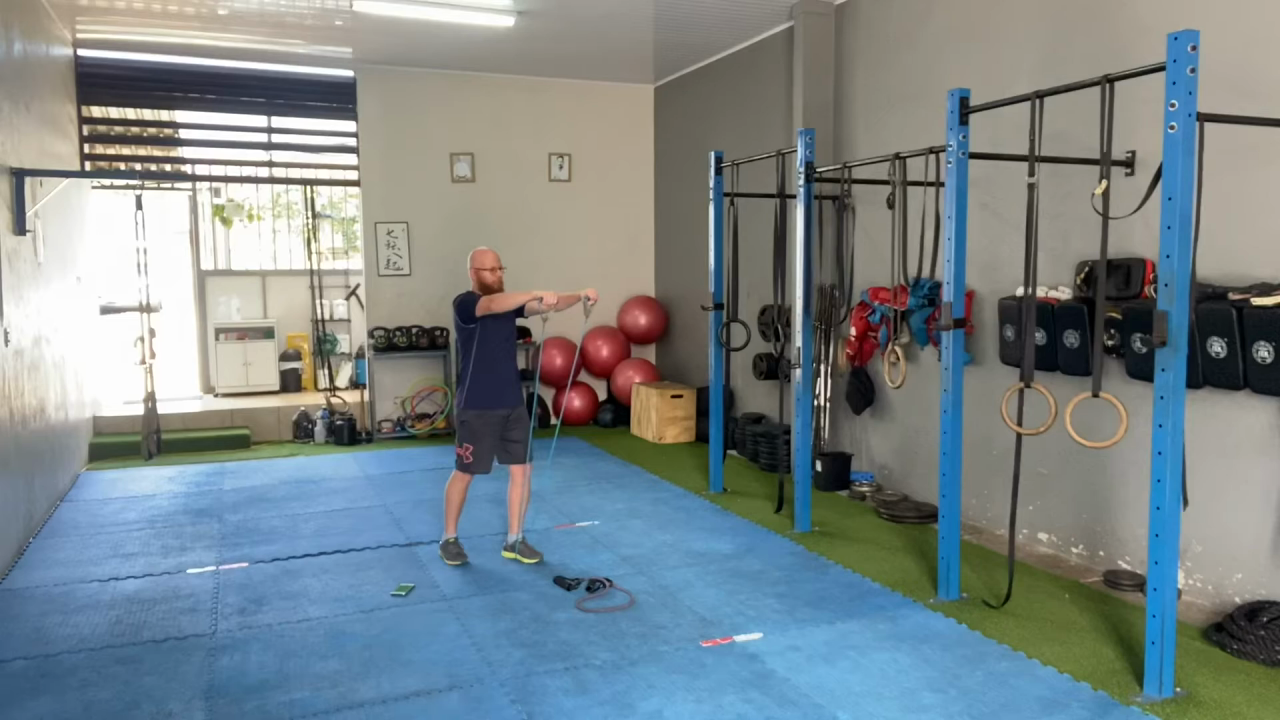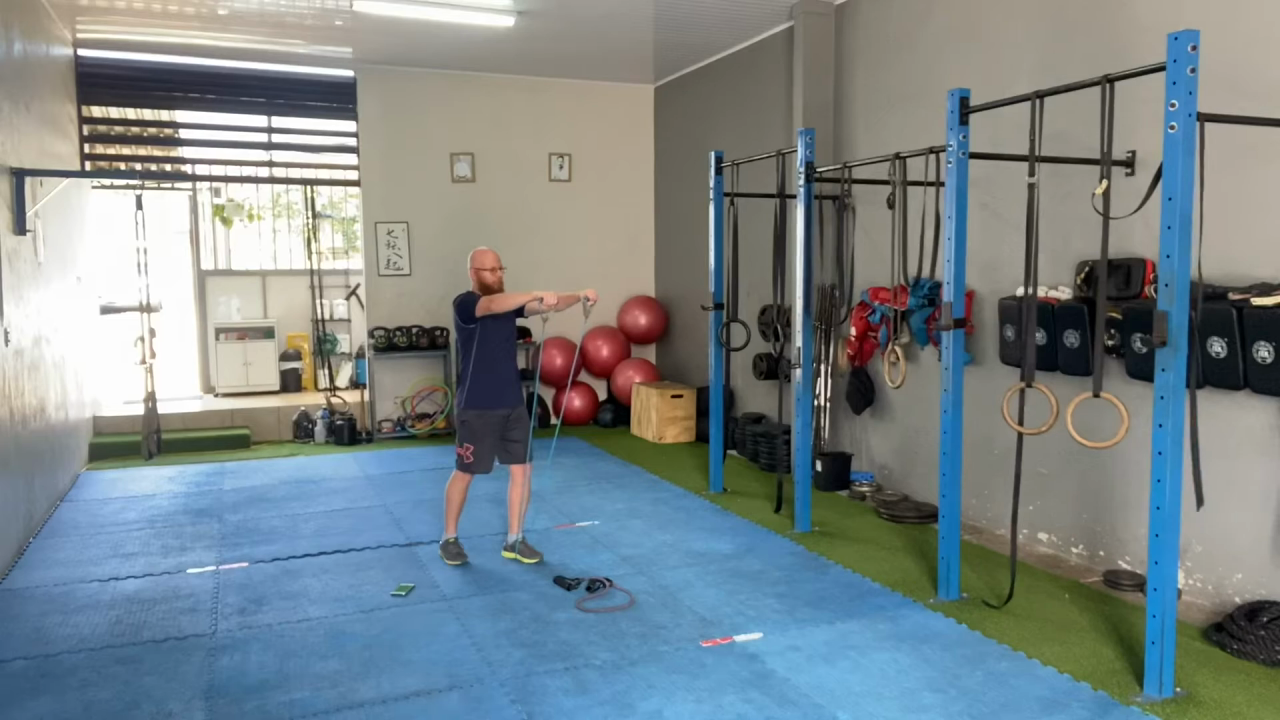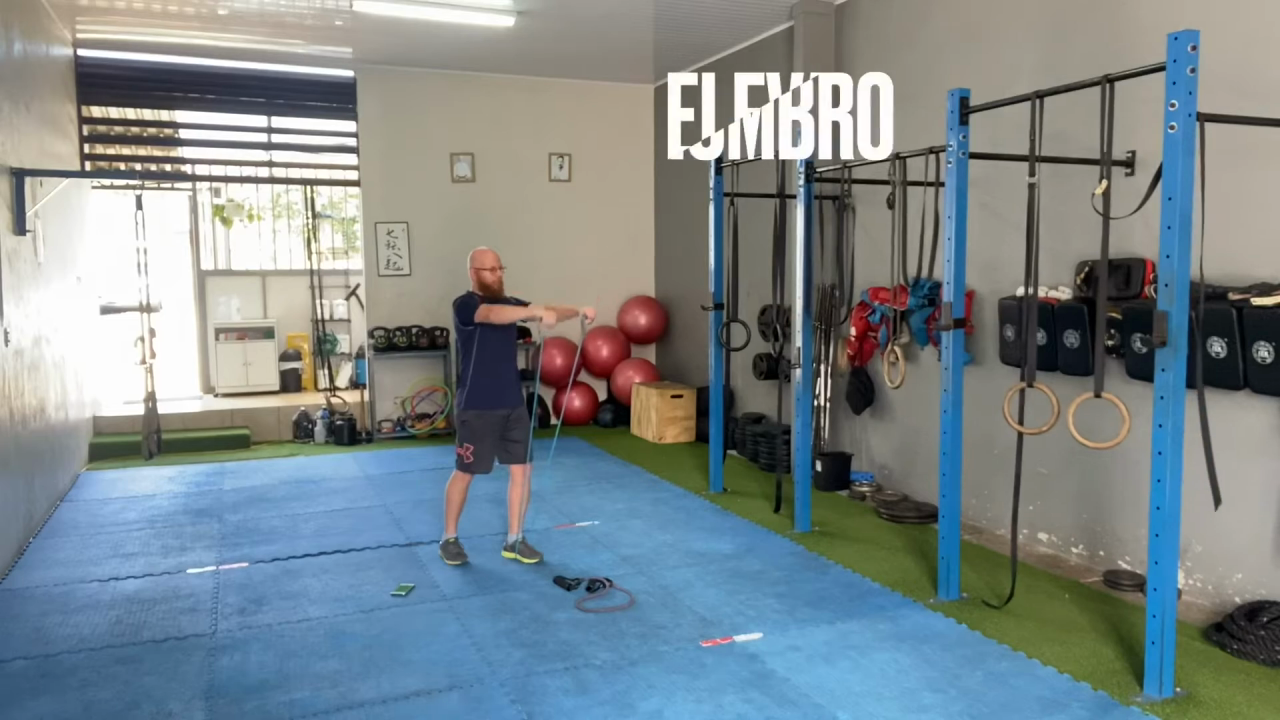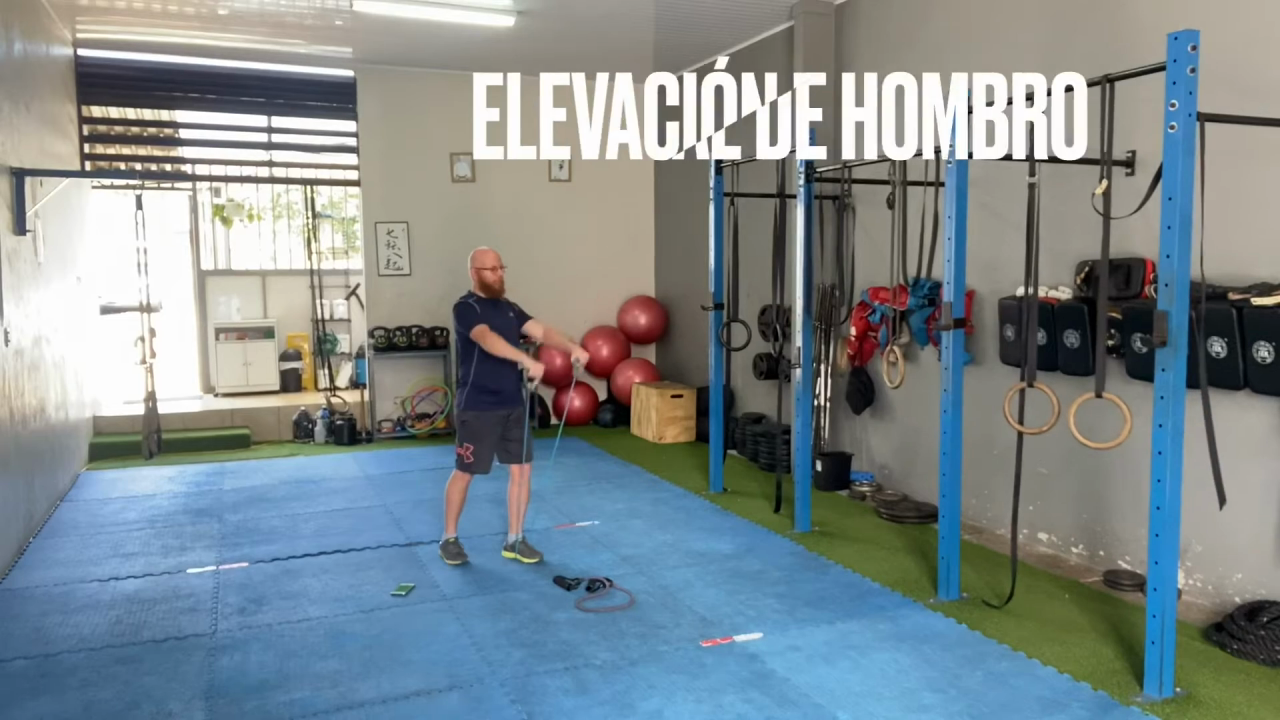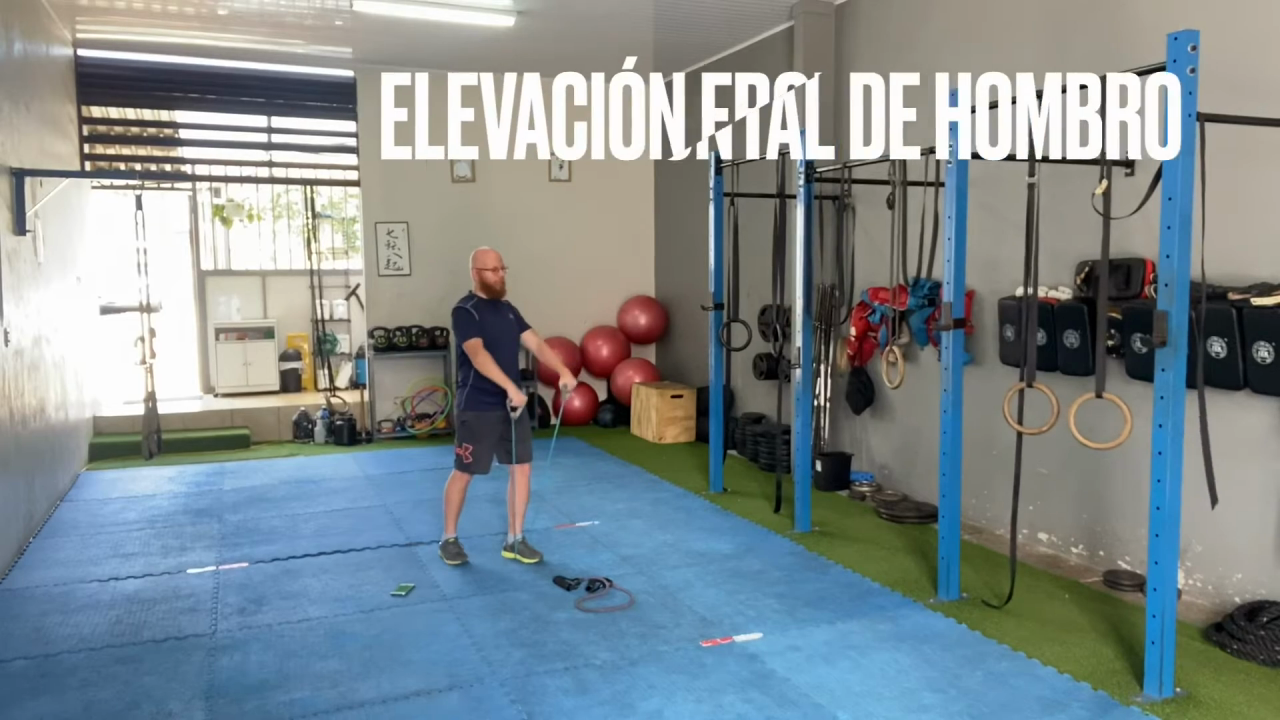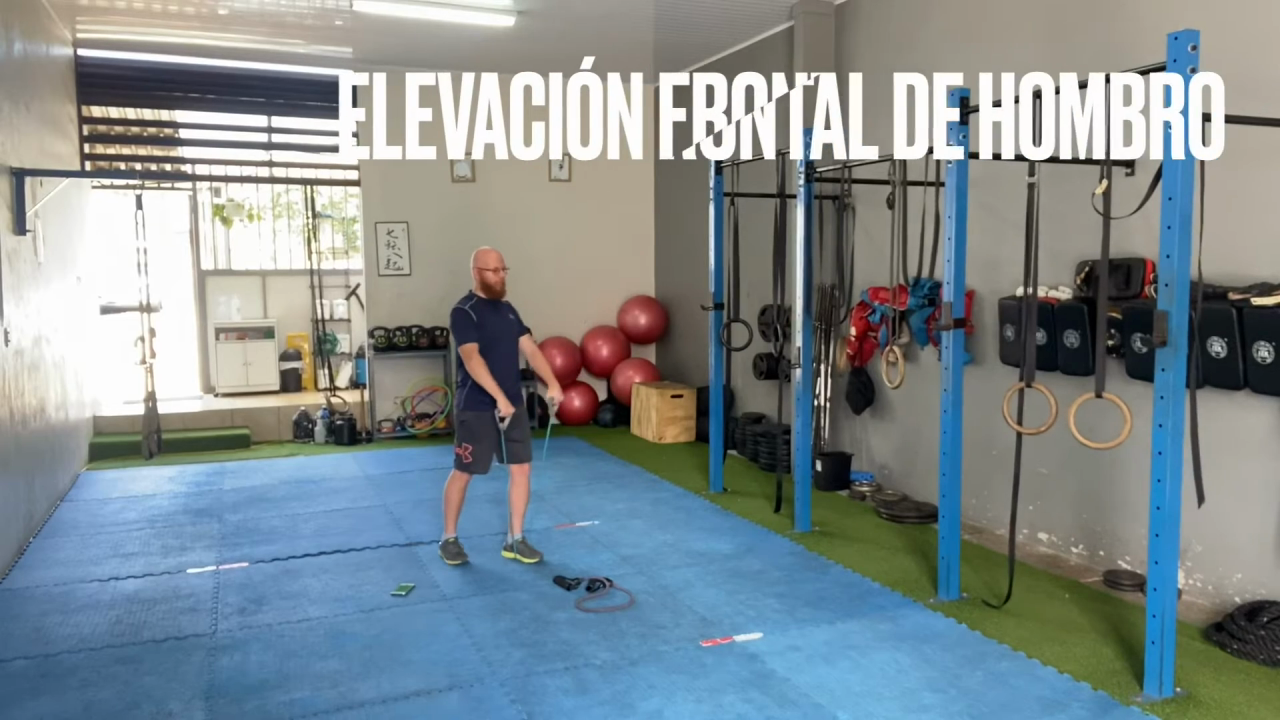
dt=0.2s
person 1, frame 1
left shoulder: (508, 303)
right shoulder: (465, 304)
left elbow: (548, 306)
right elbow: (492, 304)
left wrist: (578, 297)
right wrist: (538, 294)
left hip: (513, 404)
right hip: (477, 408)
left knee: (521, 469)
right knee: (464, 473)
left ankle: (514, 540)
right ankle: (449, 538)
person 1, frame 2
left shoulder: (508, 302)
right shoulder: (465, 304)
left elbow: (546, 306)
right elbow: (493, 304)
left wrist: (578, 296)
right wrist: (538, 294)
left hip: (513, 404)
right hip: (477, 408)
left knee: (521, 469)
right knee: (464, 473)
left ankle: (514, 540)
right ankle: (449, 538)
person 1, frame 3
left shoulder: (508, 303)
right shoulder: (465, 305)
left elbow: (543, 313)
right elbow: (492, 315)
left wrist: (576, 312)
right wrist: (534, 312)
left hip: (513, 404)
right hip: (477, 408)
left knee: (521, 469)
right knee: (464, 473)
left ankle: (514, 540)
right ankle: (449, 538)
person 1, frame 4
left shoulder: (508, 306)
right shoulder: (466, 307)
left elbow: (541, 331)
right elbow: (487, 339)
left wrist: (572, 347)
right wrist: (526, 360)
left hip: (513, 404)
right hip: (477, 408)
left knee: (522, 468)
right knee: (464, 472)
left ankle: (515, 540)
right ankle: (449, 538)
person 1, frame 5
left shoulder: (507, 308)
right shoulder: (465, 311)
left elbow: (534, 342)
right elbow: (477, 354)
left wrist: (562, 370)
right wrist: (510, 387)
left hip: (514, 404)
right hip: (477, 408)
left knee: (521, 468)
right knee: (463, 473)
left ankle: (515, 539)
right ankle: (449, 539)
person 1, frame 6
left shoulder: (507, 309)
right shoulder: (464, 312)
left elbow: (529, 348)
right elbow: (472, 358)
left wrist: (552, 382)
right wrist: (499, 398)
left hip: (513, 404)
right hip: (476, 409)
left knee: (521, 468)
right knee: (463, 473)
left ankle: (515, 539)
right ankle: (449, 538)
